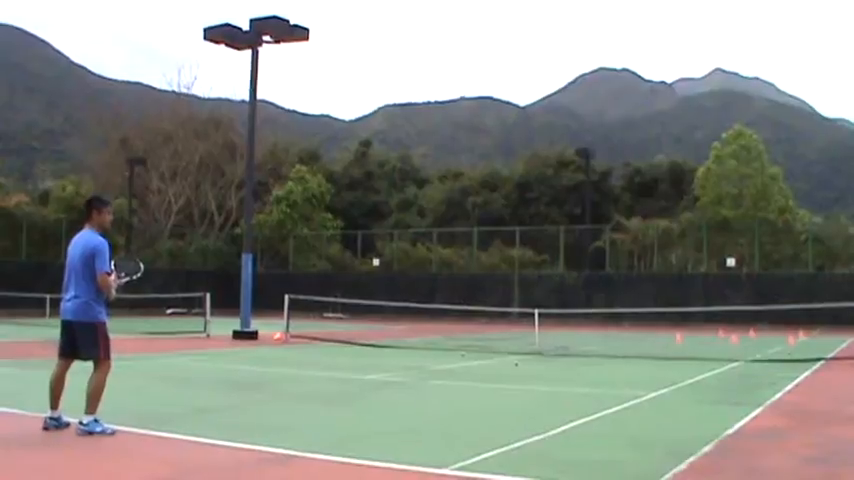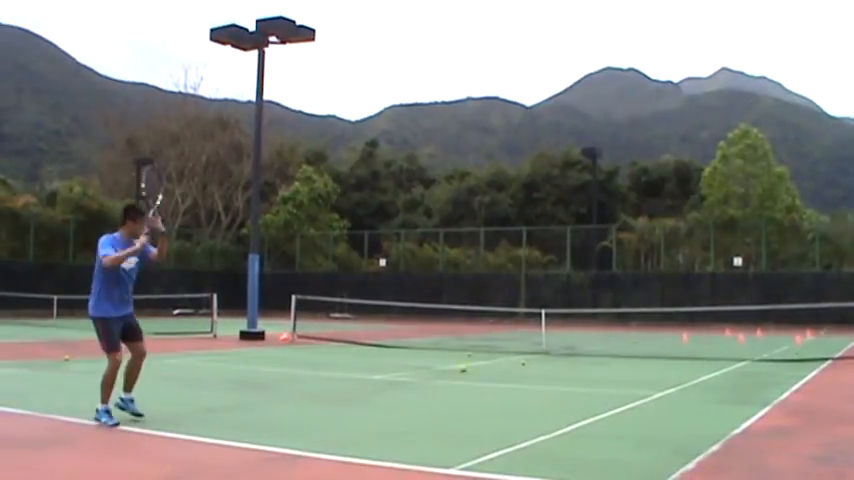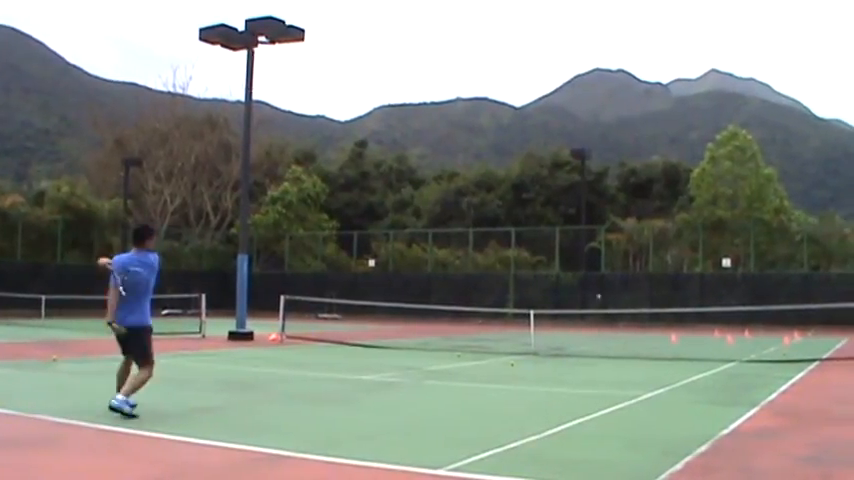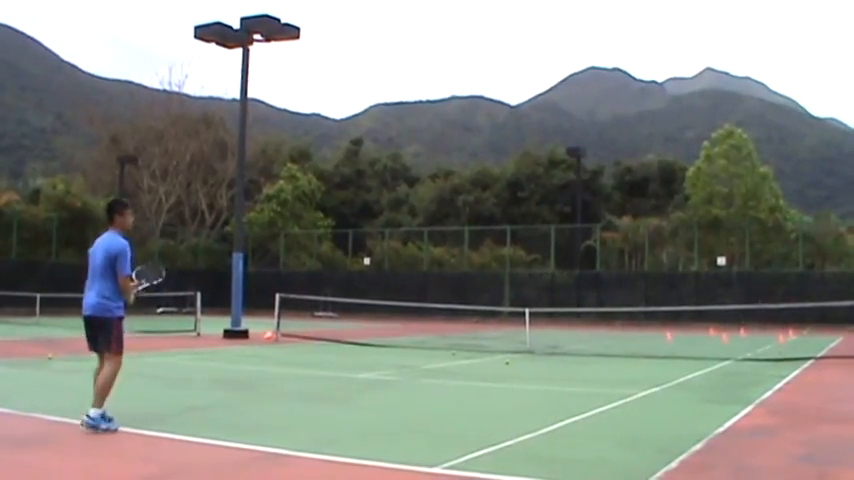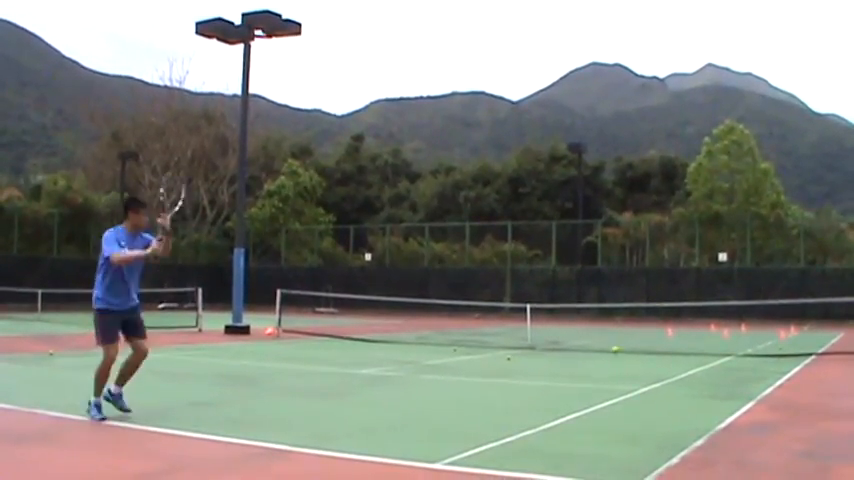
dt=1s
person 1, frame 1
left shoulder: (76, 240)
right shoulder: (99, 243)
right elbow: (102, 281)
left wrist: (109, 281)
right wrist: (111, 292)
left hip: (69, 311)
right hip: (90, 313)
left knee: (62, 363)
right knee: (102, 365)
left ankle: (53, 416)
right ankle: (88, 420)
person 1, frame 2
left shoulder: (139, 244)
right shoulder: (107, 241)
left elbow: (160, 257)
right elbow: (108, 263)
left wrist: (161, 233)
right wrist: (135, 249)
left hip: (125, 310)
right hip: (104, 312)
left knee: (140, 352)
right knee: (115, 359)
left ankle: (126, 397)
right ankle: (103, 408)
person 1, frame 3
left shoulder: (119, 261)
right shoulder: (153, 260)
left elbow: (113, 291)
left wrist: (110, 319)
right wrist: (109, 263)
left hip: (120, 321)
right hip: (140, 322)
left knee: (129, 359)
right knee: (146, 370)
left ankle: (120, 398)
right ankle: (120, 398)
person 1, frame 4
left shoulder: (99, 242)
right shoulder: (120, 244)
right elbow: (123, 282)
left wrist: (126, 288)
right wrist: (129, 297)
left hip: (90, 308)
right hip: (108, 310)
left knee: (103, 360)
right knee: (113, 362)
left ankle: (96, 412)
right ankle: (94, 415)
person 1, frame 5
left shoulder: (144, 238)
right shoulder: (112, 235)
left elbow: (164, 252)
right elbow: (117, 260)
left wrist: (166, 233)
right wrist: (147, 252)
left hip: (130, 304)
right hip: (107, 304)
left knee: (141, 350)
right knee: (110, 355)
left ankle: (114, 390)
right ankle: (95, 402)
